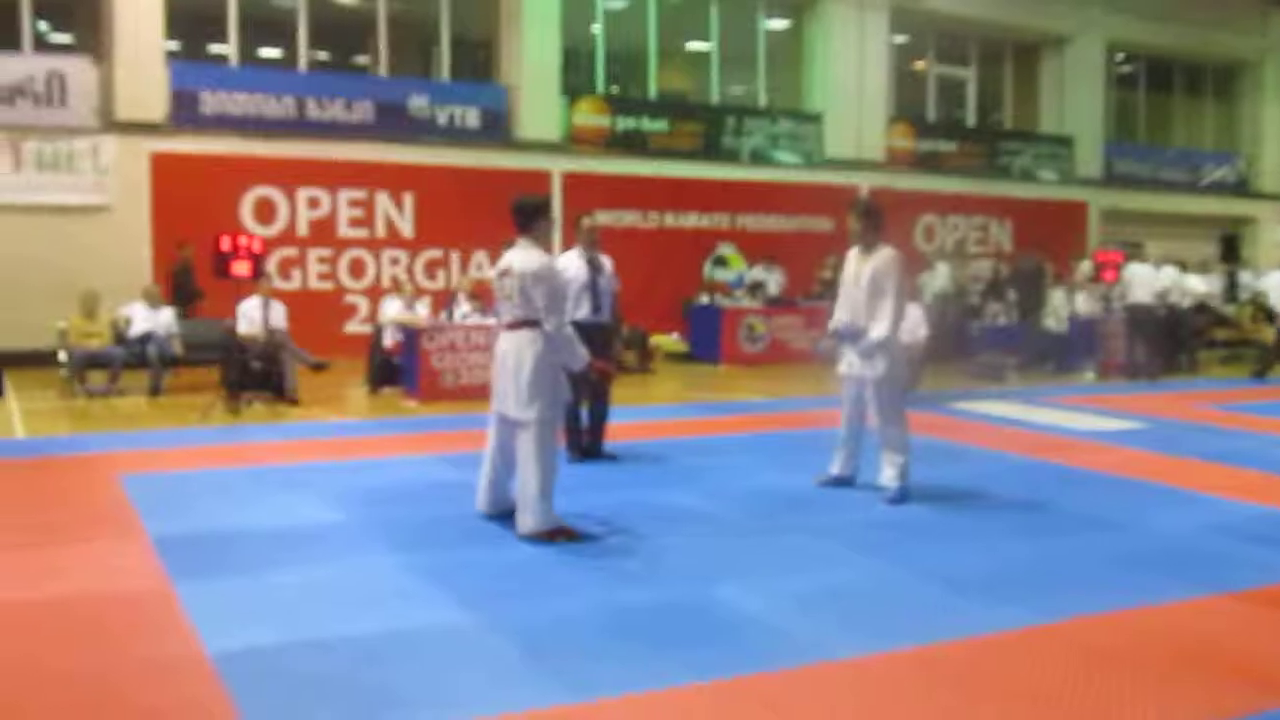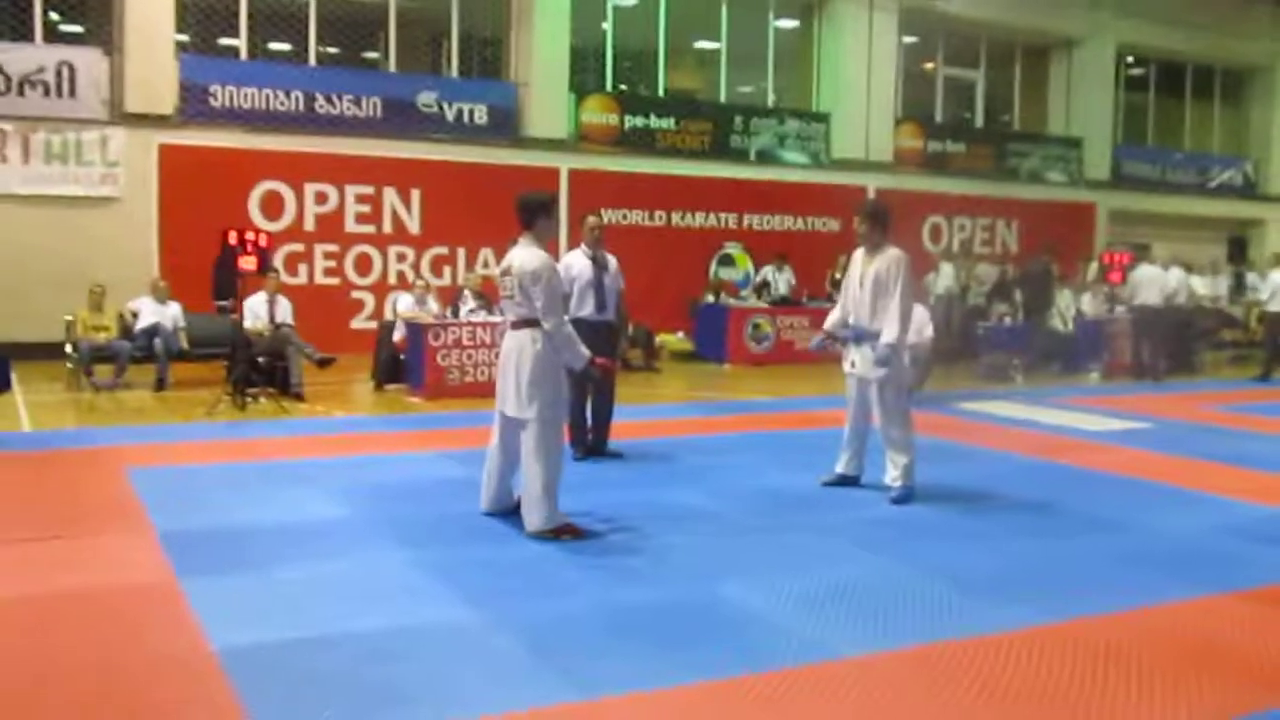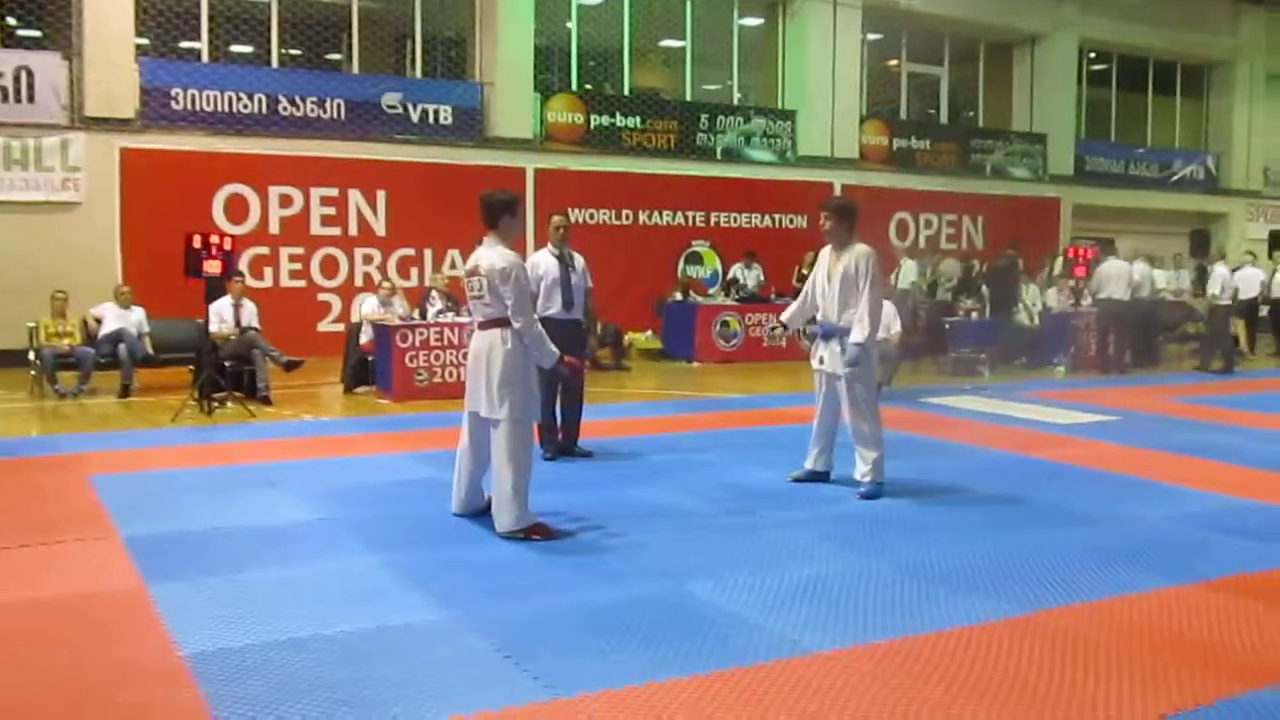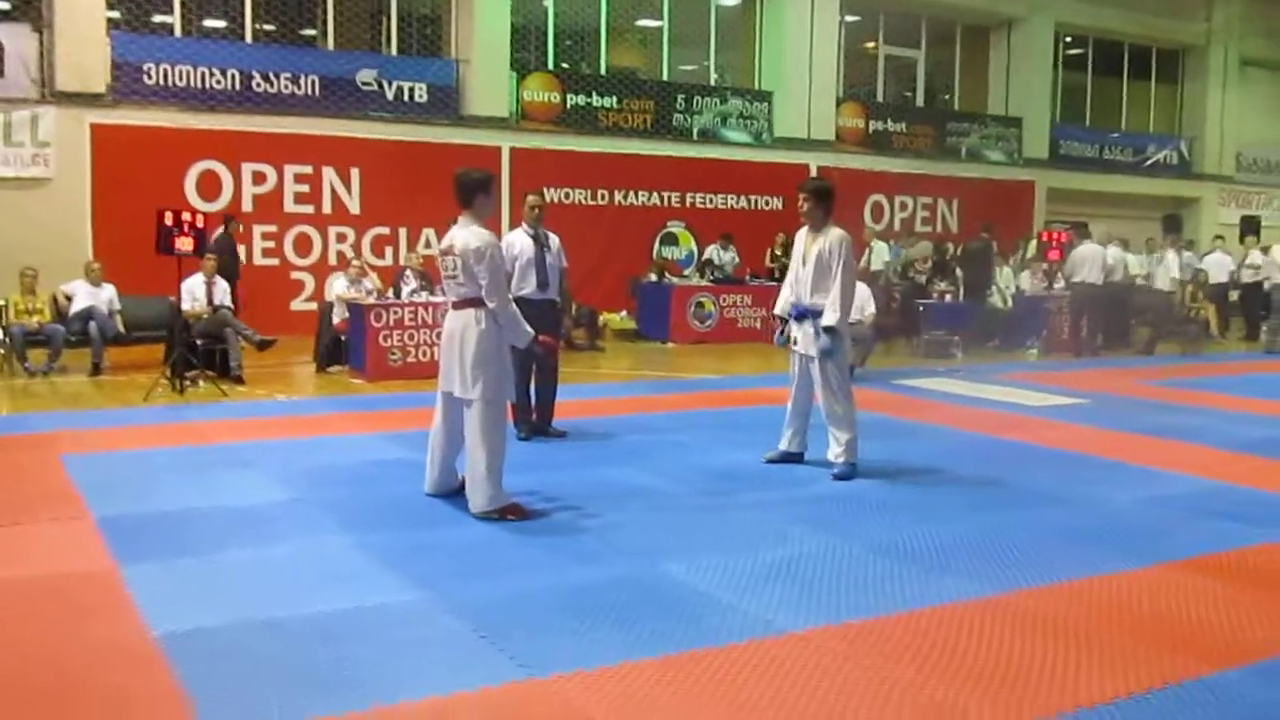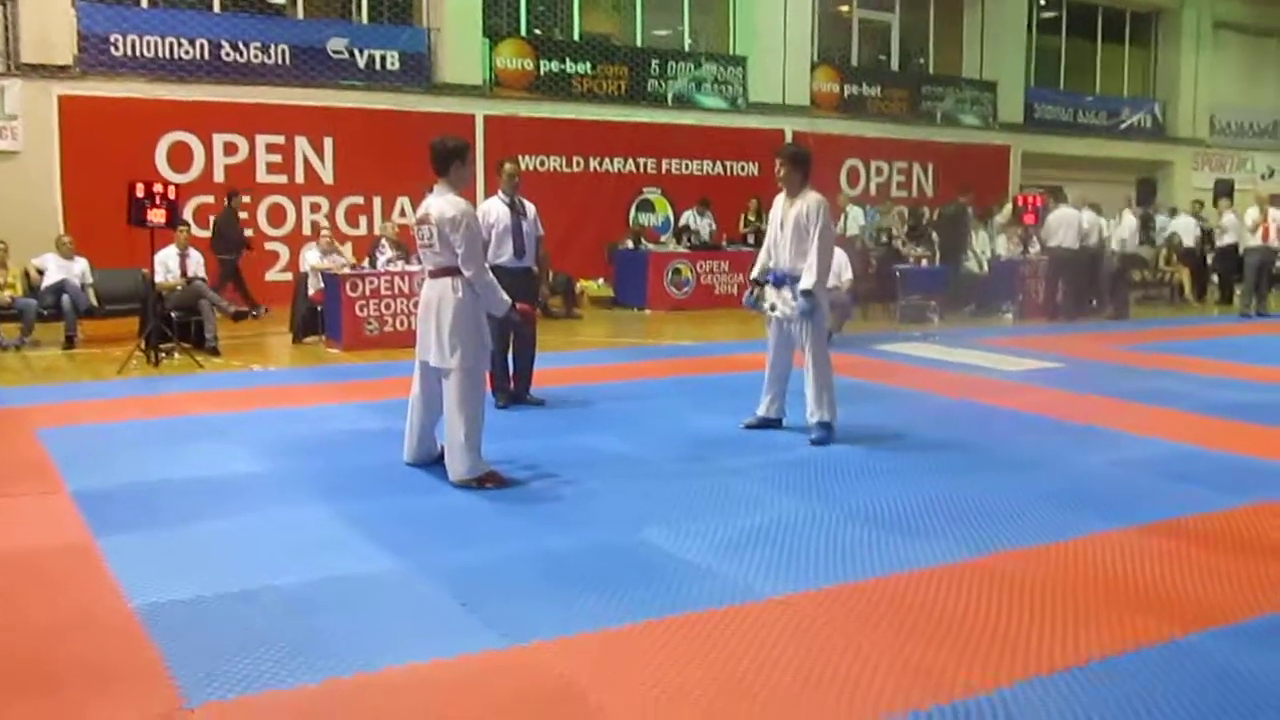
dt=0.3s
person 1, frame 1
left shoulder: (504, 262)
right shoulder: (540, 263)
right elbow: (554, 321)
right wrist: (583, 361)
left hip: (507, 346)
right hip: (534, 349)
left knee: (505, 425)
right knee: (536, 434)
left ankle: (494, 499)
right ankle: (536, 520)
person 1, frame 2
left shoulder: (510, 259)
right shoulder: (540, 262)
right elbow: (554, 321)
right wrist: (585, 360)
left hip: (513, 345)
right hip: (537, 350)
left knee: (509, 425)
right knee: (541, 433)
left ankle: (497, 497)
right ankle: (542, 518)
person 1, frame 3
left shoulder: (475, 259)
right shoulder: (508, 261)
right elbow: (524, 319)
right wrist: (555, 359)
left hip: (482, 344)
right hip: (507, 349)
left knee: (477, 425)
right knee: (511, 432)
left ankle: (468, 498)
right ankle: (513, 519)
person 1, frame 4
left shoulder: (449, 238)
right shoulder: (484, 241)
right elbow: (498, 300)
right wrist: (530, 338)
left hip: (456, 324)
right hip: (482, 329)
left knee: (452, 406)
right knee: (485, 413)
left ankle: (442, 479)
right ankle: (487, 499)
person 1, frame 5
left shoulder: (425, 207)
right shoulder: (459, 209)
right elbow: (474, 268)
right wrist: (506, 307)
left hip: (432, 293)
right hip: (458, 298)
left knee: (429, 376)
right knee: (463, 382)
left ankle: (420, 448)
right ankle: (466, 467)
person 2, frame 1
left shoulder: (889, 258)
right shoulder: (852, 256)
left elbow: (893, 306)
left wrist: (877, 339)
right wrist: (836, 331)
left hip: (879, 349)
right hip: (853, 345)
left knee: (888, 415)
right knee: (851, 412)
left ankle: (895, 480)
right ankle: (843, 469)
person 2, frame 2
left shoulder: (896, 259)
right shoulder: (858, 256)
left elbow: (900, 306)
left wrist: (889, 344)
right wrist: (830, 330)
left hip: (882, 348)
right hip: (857, 346)
left knee: (892, 417)
right knee: (856, 413)
left ankle: (901, 480)
right ankle: (848, 469)
person 2, frame 3
left shoulder: (864, 255)
right shoulder: (825, 254)
left elbow: (870, 304)
right elbow: (811, 294)
left wrist: (860, 343)
right wrist: (785, 321)
left hip: (851, 345)
right hip: (826, 343)
left knee: (861, 413)
right knee: (824, 410)
left ankle: (871, 476)
right ankle: (818, 465)
person 2, frame 4
left shoulder: (838, 239)
right shoulder: (801, 236)
left elbow: (842, 288)
left wrist: (831, 330)
right wrist: (782, 318)
left hip: (824, 327)
right hip: (800, 325)
left knee: (834, 394)
right knee: (799, 390)
left ankle: (845, 458)
right ankle: (792, 446)
person 2, frame 5
left shoulder: (816, 203)
right shoulder: (779, 201)
left elbow: (820, 251)
left wrist: (808, 292)
right wrist: (757, 281)
left hip: (802, 291)
right hip: (777, 289)
left knee: (813, 356)
right knee: (776, 355)
left ankle: (822, 420)
right ankle: (770, 412)
person 3, frame 1
left shoulder: (606, 263)
right shoulder: (565, 263)
left elbow: (613, 301)
left wrist: (614, 336)
left hip: (601, 330)
right hip: (576, 330)
left knee: (600, 390)
right knee: (573, 391)
left ankle: (594, 444)
right ankle: (575, 445)
person 3, frame 2
left shoulder: (612, 262)
right shoulder: (570, 261)
left elbow: (620, 300)
right elbow: (562, 299)
left wrist: (621, 333)
left hip: (606, 329)
right hip: (581, 328)
left knee: (605, 388)
right knee: (578, 389)
left ankle: (599, 442)
right ankle: (579, 443)
person 3, frame 3
left shoulder: (579, 260)
right shoulder: (537, 260)
left elbow: (587, 298)
right elbow: (529, 298)
left wrist: (590, 332)
left hip: (574, 327)
right hip: (549, 327)
left knee: (574, 387)
right knee: (547, 388)
left ankle: (569, 441)
right ankle: (549, 443)
person 3, frame 4
left shoulder: (553, 240)
right shoulder: (512, 240)
left elbow: (562, 278)
right elbow: (504, 278)
left wrist: (565, 312)
left hip: (549, 308)
right hip: (523, 307)
left knee: (548, 367)
right knee: (521, 368)
left ankle: (543, 422)
right ankle: (523, 423)
person 3, frame 5
left shoulder: (529, 208)
right shoulder: (487, 208)
left elbow: (539, 246)
right elbow: (480, 247)
left wrist: (543, 281)
left hip: (525, 276)
right hip: (499, 276)
left knee: (526, 336)
right knee: (498, 337)
left ankle: (521, 390)
right ankle: (501, 392)
